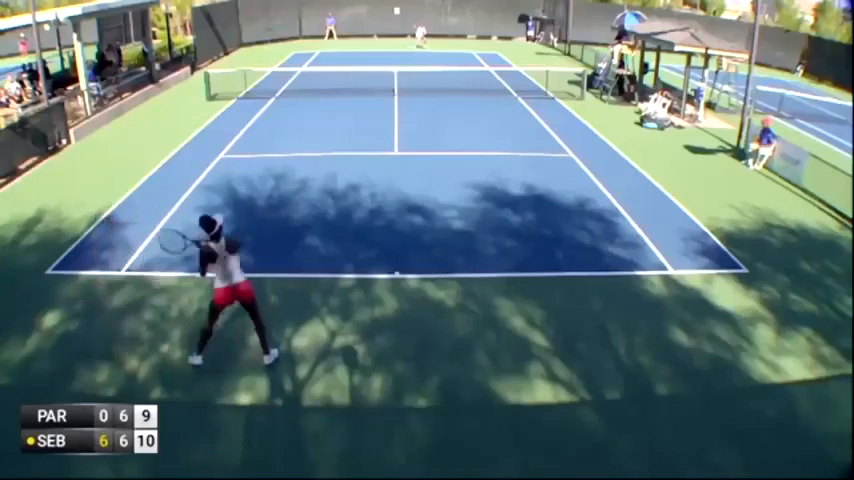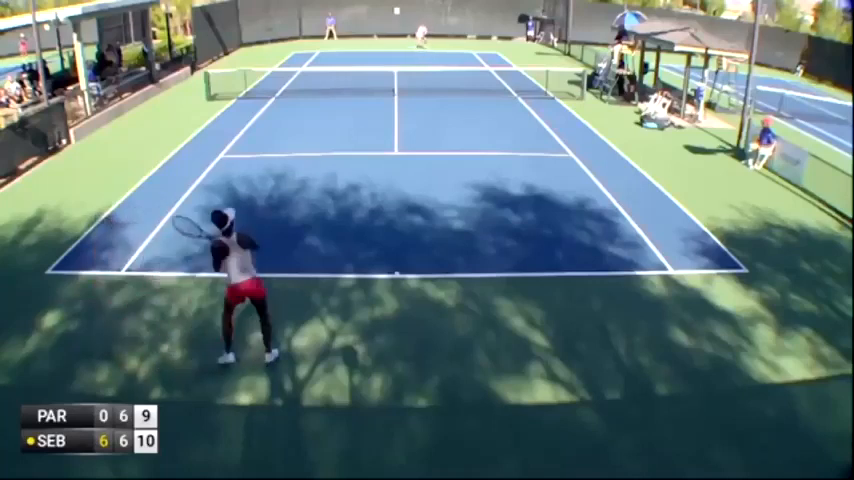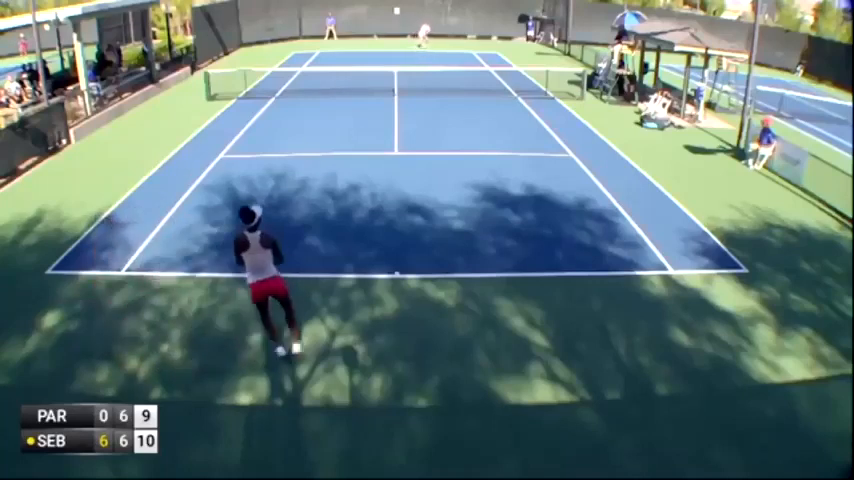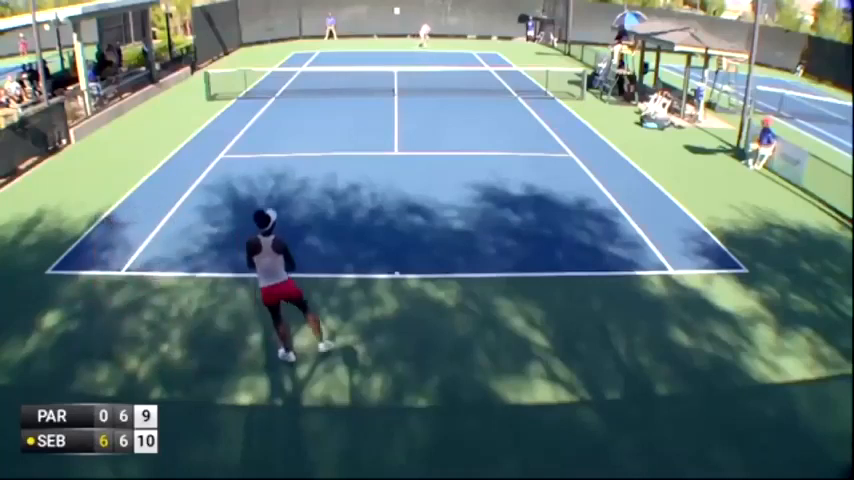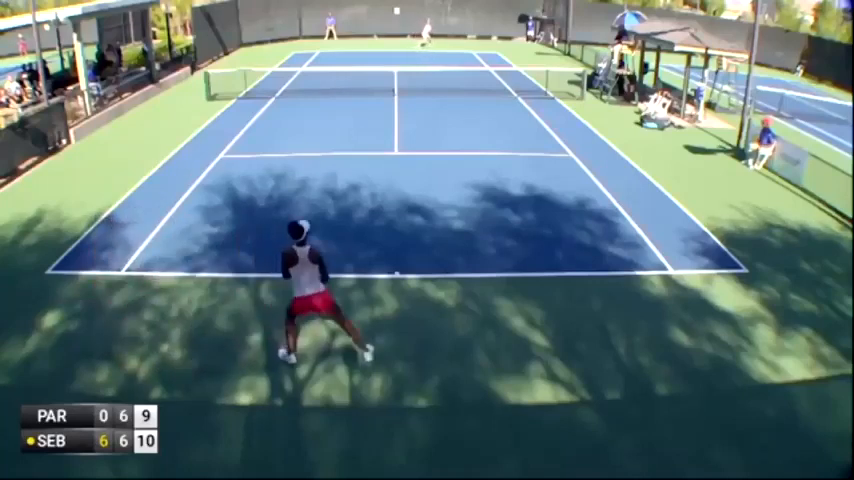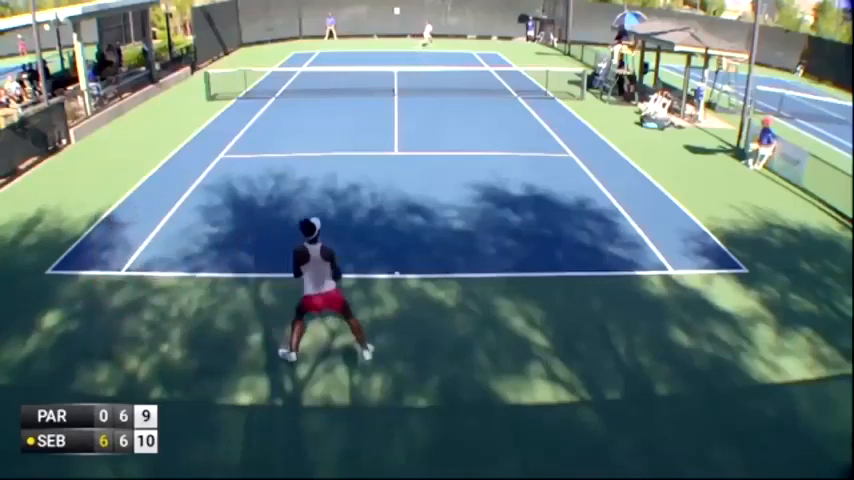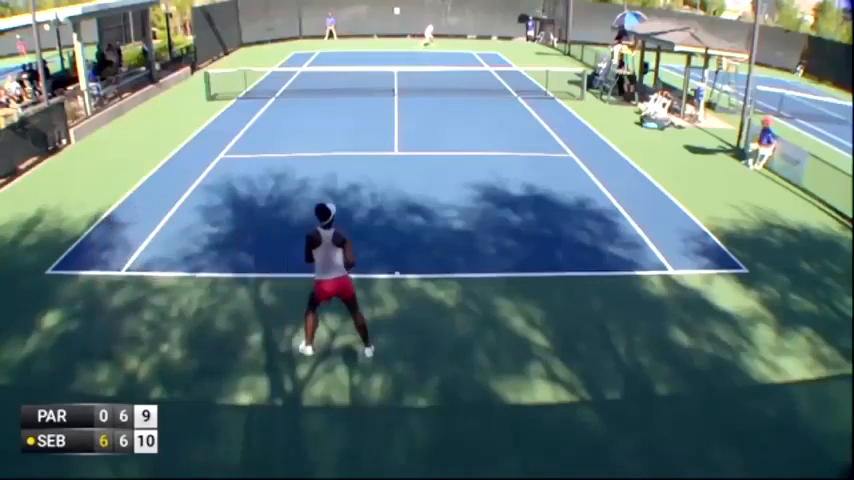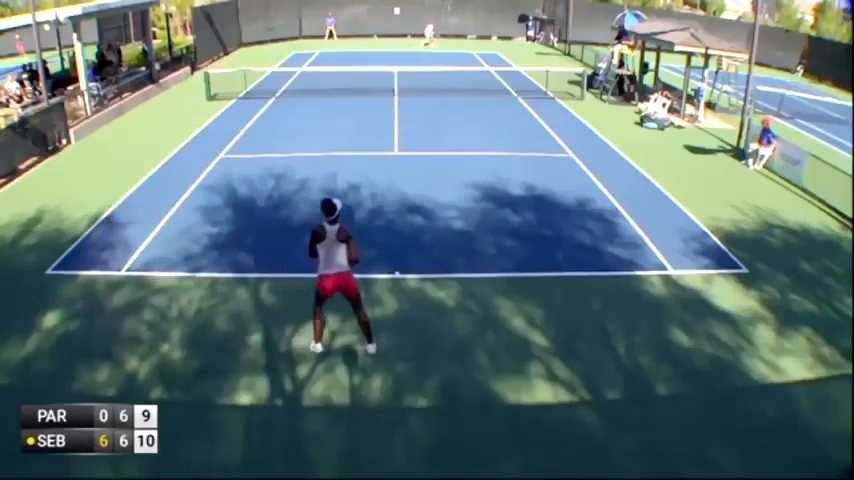
dt=0.1s
person 1, frame 1
left shoulder: (205, 251)
right shoulder: (230, 243)
left elbow: (203, 273)
left hip: (223, 290)
right hip: (242, 286)
left knee: (210, 322)
right knee: (256, 319)
left ankle: (198, 355)
right ankle: (267, 354)
person 1, frame 2
left shoulder: (217, 245)
right shoulder: (243, 238)
left elbow: (217, 268)
right elbow: (256, 247)
left hip: (235, 287)
right hip: (253, 283)
left knee: (227, 317)
right knee: (263, 316)
left ankle: (228, 353)
right ankle: (269, 352)
person 1, frame 3
left shoulder: (238, 240)
right shoulder: (266, 238)
left elbow: (240, 262)
right elbow: (280, 259)
left hip: (256, 285)
right hip: (274, 281)
left knee: (264, 316)
right knee: (289, 310)
left ankle: (279, 346)
right ankle: (295, 343)
person 1, frame 4
left shoulder: (251, 243)
right shoulder: (280, 243)
left elbow: (251, 265)
right elbow: (290, 267)
left hip: (268, 289)
right hip: (285, 284)
left knee: (277, 318)
right knee: (306, 309)
left ankle: (287, 351)
right ankle: (322, 342)
person 1, frame 5
left shoulder: (287, 254)
right shoulder: (315, 253)
left elbow: (286, 275)
right elbow: (325, 278)
left hip: (302, 299)
right hip: (321, 296)
left knee: (290, 318)
right knee: (343, 320)
left ankle: (290, 353)
right ankle: (365, 351)
person 1, frame 6
left shoulder: (298, 251)
right shoulder: (327, 251)
left elbow: (296, 274)
right elbow: (337, 275)
left hip: (310, 297)
right hip: (331, 294)
left knee: (298, 317)
right knee: (350, 318)
left ankle: (290, 351)
right ankle: (365, 349)
person 1, frame 7
left shoulder: (312, 237)
right shoulder: (340, 238)
left elbow: (308, 259)
right elbow: (351, 262)
left hip: (322, 283)
right hip: (342, 281)
left knee: (311, 309)
right knee: (355, 312)
left ankle: (308, 346)
right ankle: (367, 347)
person 1, frame 8
left shoulder: (316, 231)
right shoulder: (345, 233)
left elbow: (312, 254)
right elbow: (355, 259)
left hip: (325, 278)
right hip: (344, 276)
left knee: (318, 307)
right knee: (358, 309)
left ankle: (317, 343)
right ankle: (370, 343)
